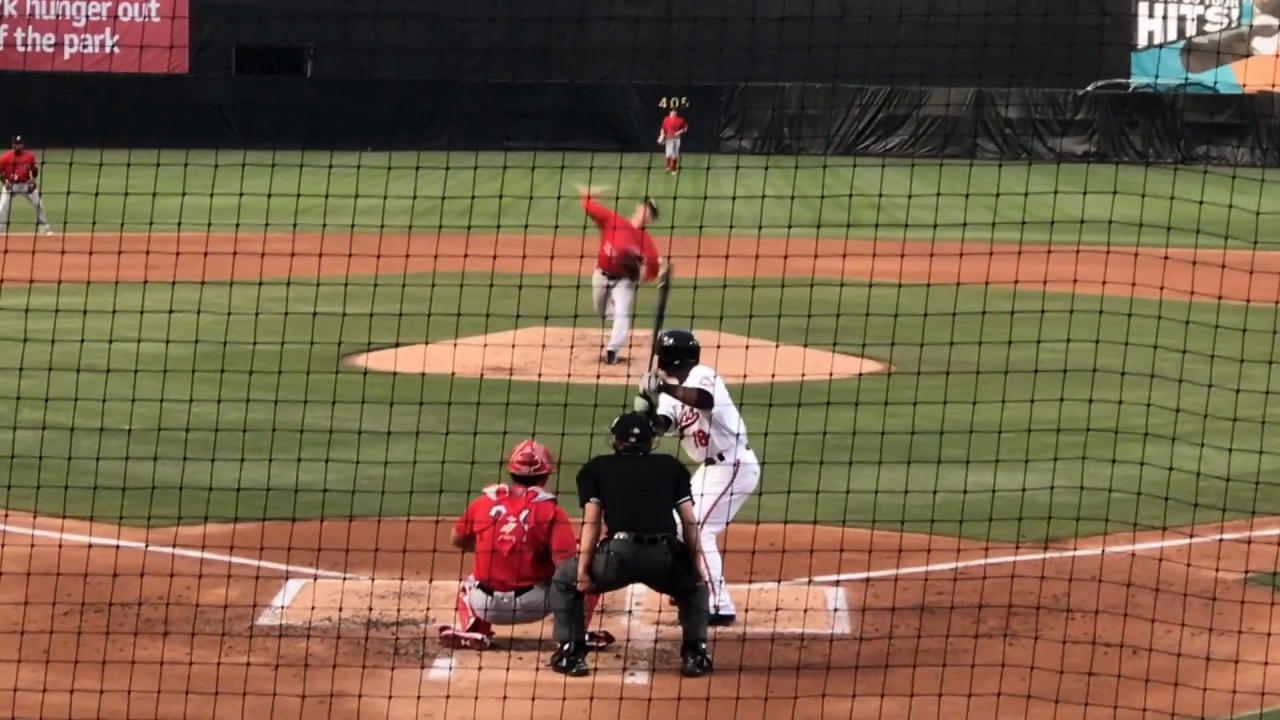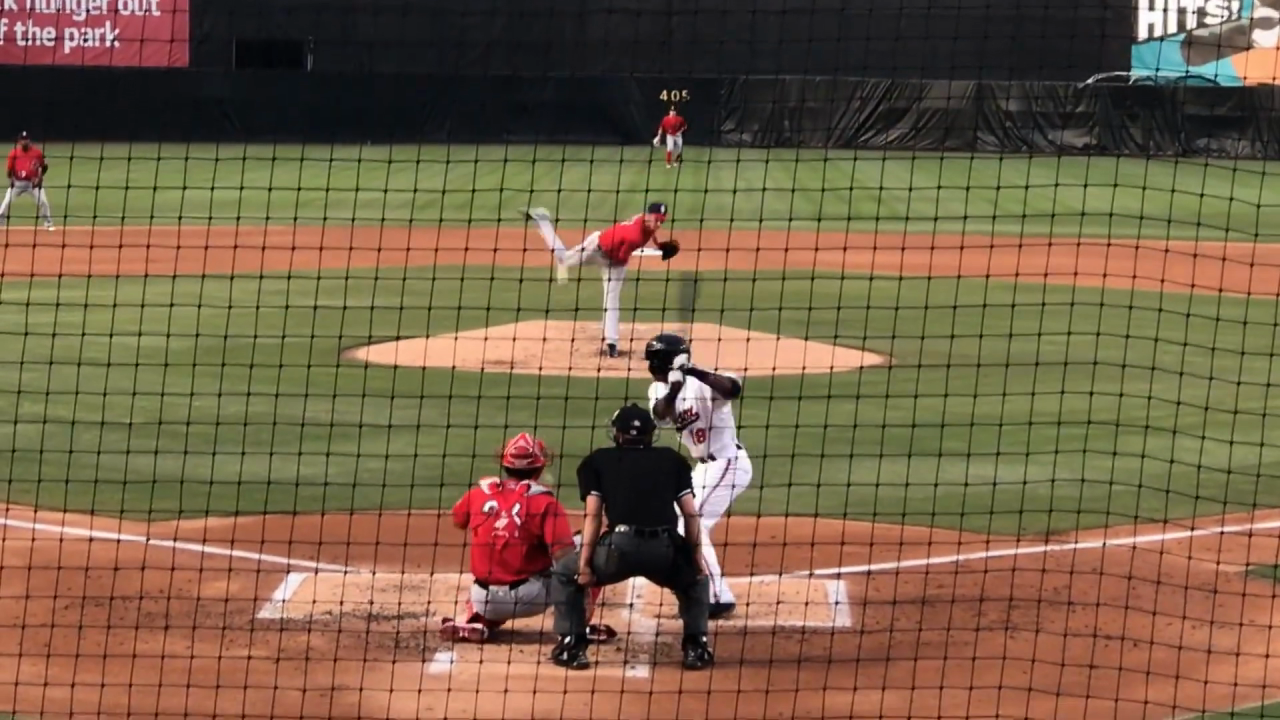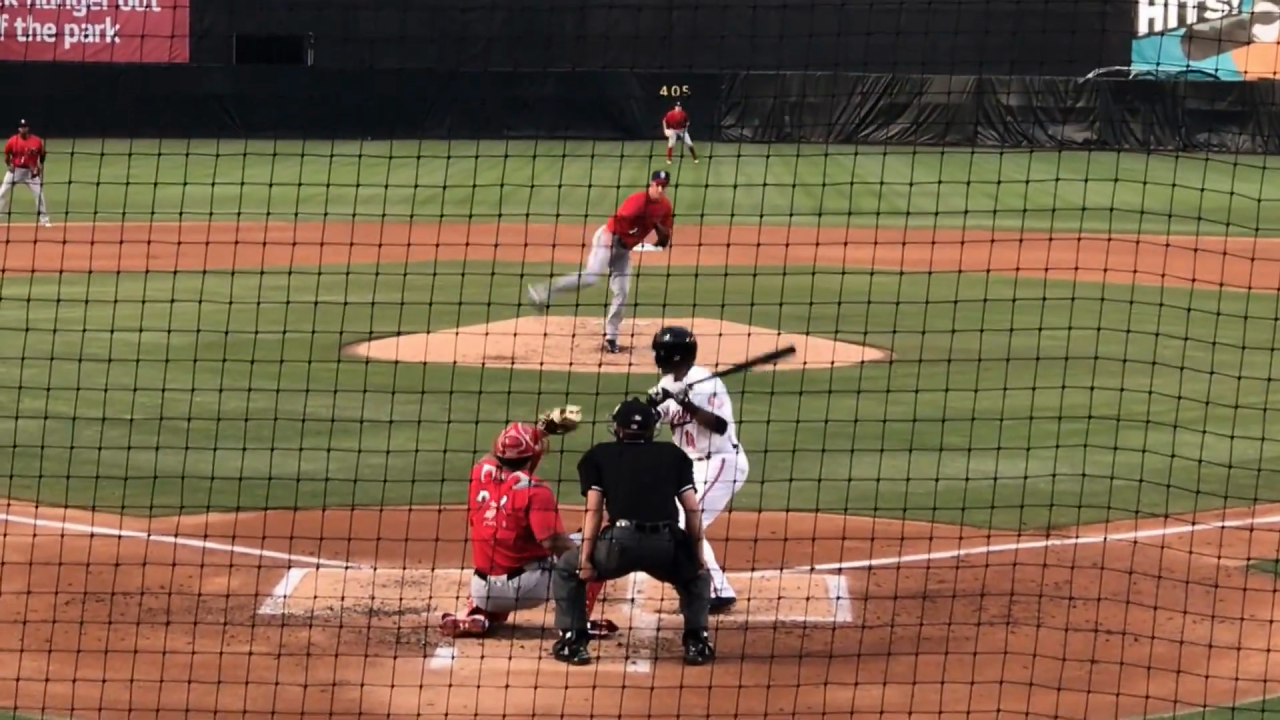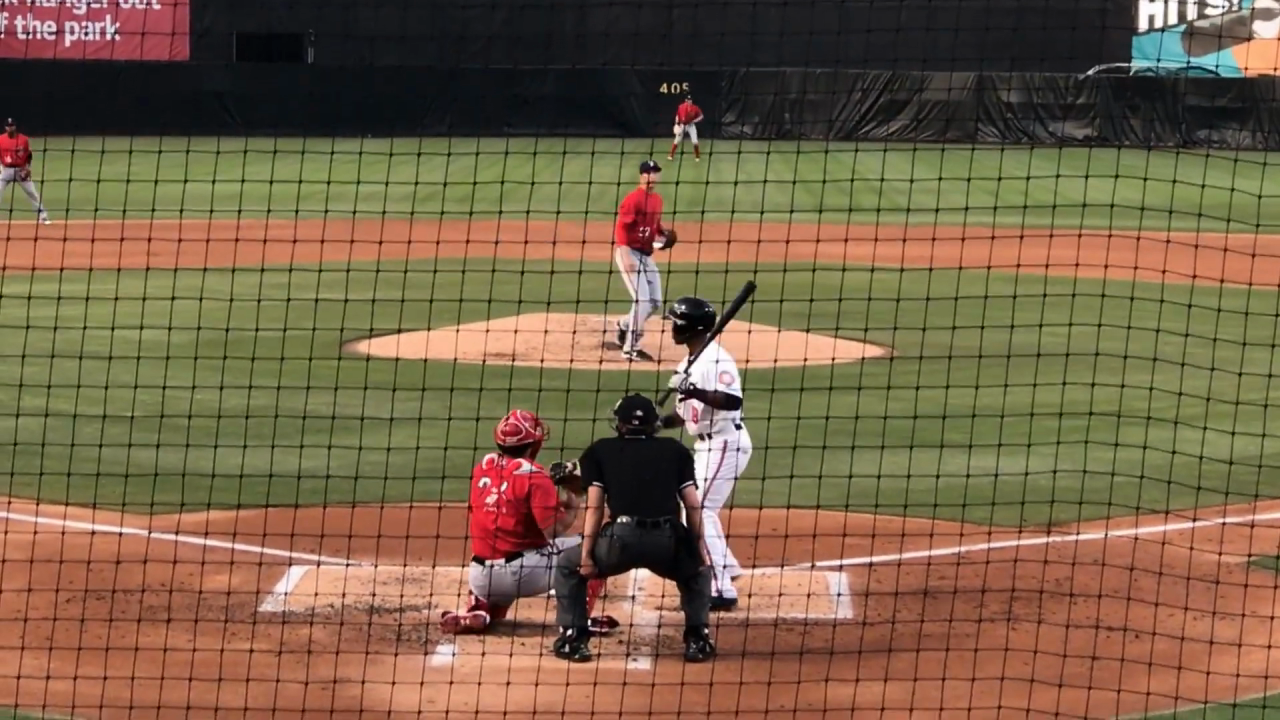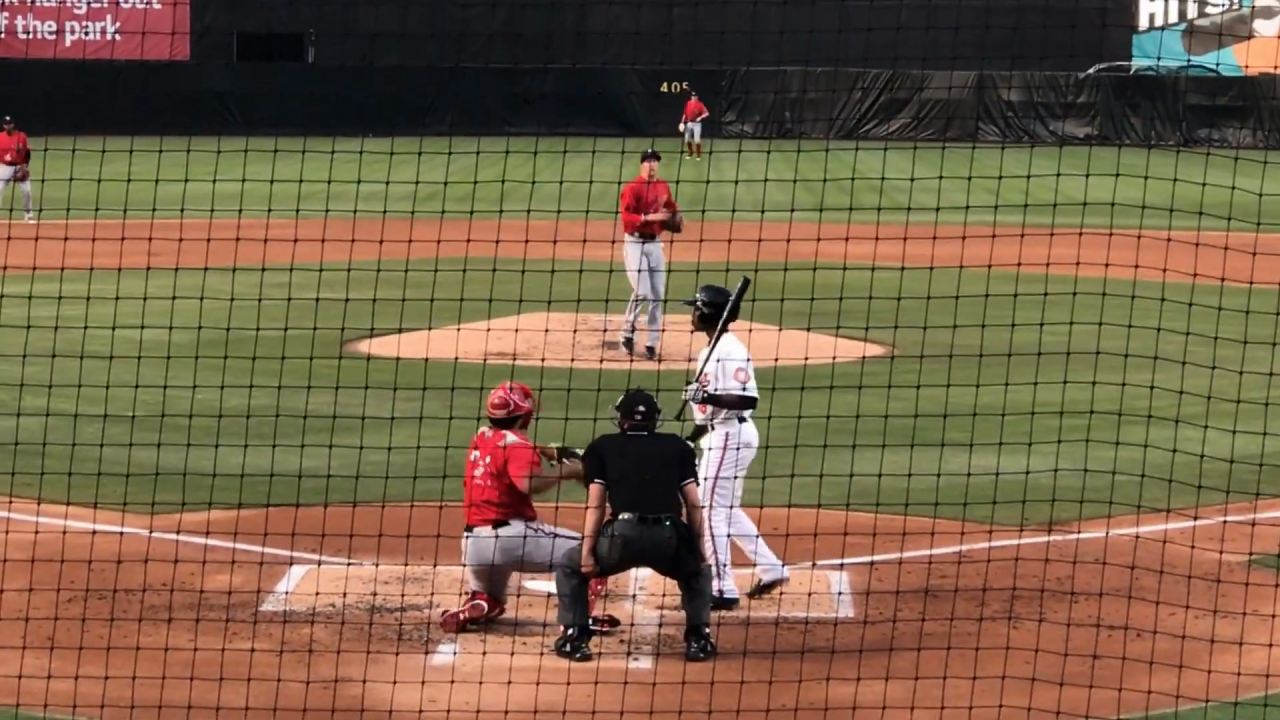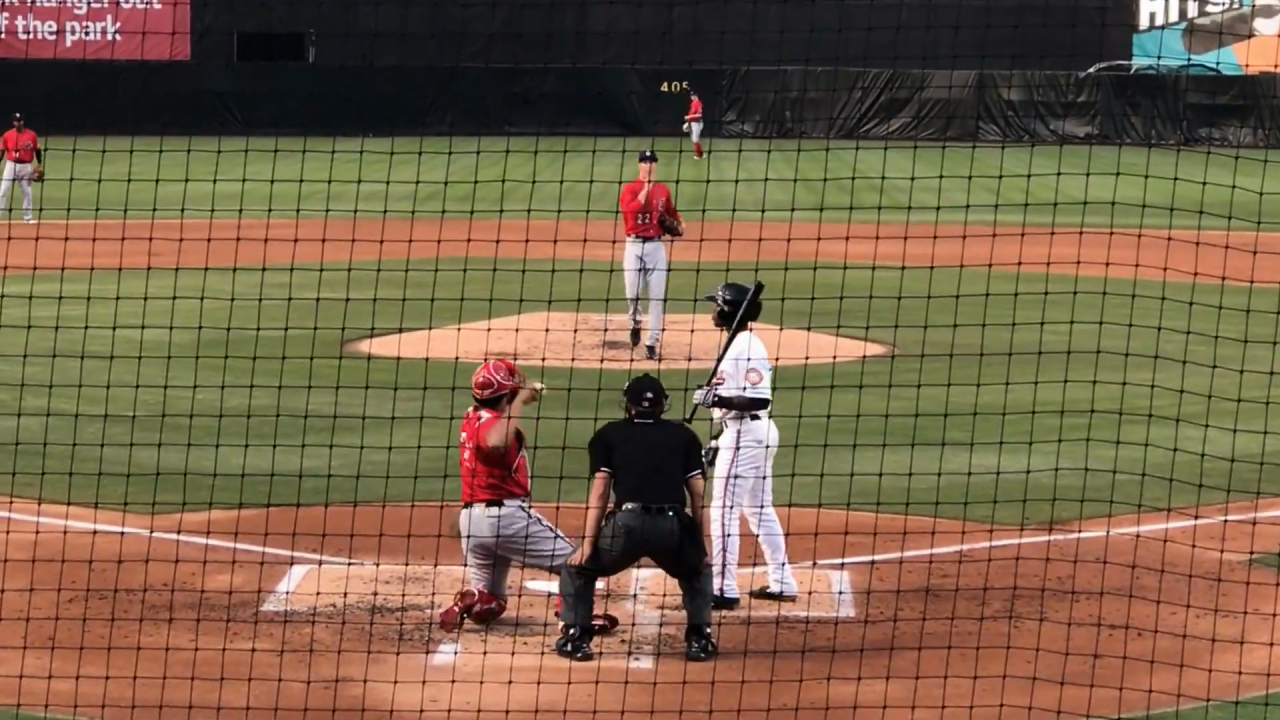
dt=0.3s
person 1, frame 1
left shoulder: (702, 376)
right shoulder: (674, 389)
left elbow: (705, 401)
right elbow: (663, 424)
left wrist: (663, 387)
right wrist: (647, 408)
left hip: (735, 466)
right hip: (711, 467)
left knee: (700, 531)
left ankle: (720, 607)
person 1, frame 2
left shoulder: (701, 381)
right shoulder: (659, 388)
left elbow: (734, 389)
right elbow: (661, 414)
left wrist: (696, 371)
right wrist: (673, 386)
left hip: (728, 465)
right hip: (704, 466)
left ankle: (718, 597)
person 1, frame 3
left shoulder: (706, 383)
right shoulder: (668, 385)
left elbow: (720, 426)
left wrist: (686, 403)
right wrist: (654, 400)
left hip: (724, 464)
right hip: (702, 465)
left ankle: (719, 592)
person 1, frame 4
left shoulder: (716, 358)
right shoulder: (690, 361)
left elbow: (733, 401)
right elbow: (686, 411)
left wrist: (693, 391)
right wrist: (663, 423)
left hip: (726, 444)
right hip: (709, 445)
left knee: (701, 514)
right knee: (701, 511)
left ankle: (722, 591)
right ankle: (724, 566)
person 1, frame 5
left shoulder: (730, 350)
right shoulder: (712, 351)
left elbow: (748, 400)
left wrist: (707, 396)
right wrist: (690, 439)
left hip: (730, 437)
right hip: (721, 437)
left knee: (712, 512)
right knee: (725, 510)
left ankle: (723, 591)
right ankle: (771, 569)
person 1, frame 6
left shoulder: (746, 348)
right shoulder: (740, 345)
left elbow: (760, 400)
left wrist: (717, 400)
right wrist: (719, 439)
left hip: (745, 434)
right hip: (756, 432)
left knee: (724, 510)
right knee: (759, 509)
left ankle: (724, 589)
right ankle: (782, 582)
person 2, frame 1
left shoulder: (597, 467)
right shoulder: (671, 466)
left elbow: (592, 522)
right elbow: (689, 521)
left wrist: (582, 571)
right wrist: (694, 567)
left hip: (619, 554)
right hip: (664, 557)
left knee: (564, 580)
right knee: (695, 586)
left ankle: (571, 652)
right ankle: (695, 653)
person 2, frame 2
left shoulder: (598, 460)
right shoulder: (673, 459)
left elbow: (593, 515)
right elbow: (691, 514)
left wrist: (584, 565)
right wrist: (694, 560)
left hip: (620, 547)
right hip: (665, 550)
left knee: (565, 573)
right knee: (695, 580)
left ankle: (572, 646)
right ankle: (696, 646)
person 2, frame 3
left shoulder: (599, 455)
right shoulder: (673, 454)
left elbow: (594, 510)
right elbow: (692, 510)
left wrist: (585, 559)
right wrist: (696, 556)
left hip: (621, 542)
right hip: (666, 545)
left knee: (567, 568)
right knee: (696, 575)
left ankle: (573, 641)
right ankle: (697, 642)
person 2, frame 4
left shoulder: (600, 450)
right shoulder: (675, 449)
left elbow: (595, 505)
right elbow: (693, 505)
left wrist: (586, 555)
right wrist: (696, 552)
left hip: (622, 537)
right hip: (667, 540)
left knee: (568, 565)
right knee: (697, 571)
left ankle: (574, 638)
right ankle: (698, 639)
person 2, frame 5
left shoulder: (602, 447)
right shoulder: (677, 446)
left elbow: (596, 503)
right elbow: (693, 504)
left wrist: (587, 553)
right wrist: (696, 550)
left hip: (623, 535)
right hip: (669, 538)
left knee: (570, 565)
right knee: (698, 570)
left ankle: (575, 637)
right ankle: (698, 638)
person 2, frame 6
left shoulder: (609, 434)
right shoulder: (684, 435)
left elbow: (600, 490)
right elbow: (698, 495)
left wrist: (588, 542)
right wrist: (699, 542)
left hip: (628, 524)
right hip: (672, 526)
left knee: (576, 567)
right knee: (697, 570)
left ankle: (577, 638)
right ankle: (699, 638)
person 3, frame 1
left shoulder: (483, 502)
right shoulder: (550, 511)
left elbow: (457, 539)
left hip: (485, 605)
right hip: (532, 603)
left knee: (470, 584)
left ankle: (473, 631)
person 3, frame 2
left shoulder: (479, 492)
right shoulder: (542, 501)
left elbow: (457, 519)
right elbow: (563, 553)
left hip: (483, 599)
right hip: (527, 597)
left ankle: (476, 623)
person 3, frame 3
left shoulder: (480, 474)
right shoulder: (534, 490)
left elbow: (497, 456)
right elbow: (552, 542)
left wrist: (542, 429)
left hip: (483, 590)
right hip: (526, 586)
left ankle: (475, 617)
person 3, frame 4
left shoulder: (484, 465)
right shoulder: (533, 476)
right elbow: (552, 529)
right wrist: (572, 510)
left hip: (480, 575)
right hip: (522, 570)
left knee: (494, 605)
left ankle: (477, 613)
person 3, frame 5
left shoulder: (481, 437)
right shoulder: (516, 445)
right elbow: (529, 485)
left wrist: (544, 452)
right wrist: (567, 470)
left hip: (473, 543)
right hip: (510, 536)
left knee: (489, 604)
left ankle: (473, 609)
person 3, frame 6
left shoulder: (472, 418)
right shoulder: (492, 421)
right elbow: (494, 445)
right wrist: (520, 401)
left hip: (471, 519)
right hip: (508, 514)
left knee: (488, 606)
right knee: (573, 561)
left ankle: (468, 602)
person 4, frame 1
left shoulder: (646, 241)
right shoulder: (613, 220)
left elbow: (652, 272)
right elbow: (588, 207)
left hip: (624, 280)
right hip: (602, 275)
left knee: (622, 313)
right knee: (601, 310)
person 4, frame 2
left shoulder: (648, 220)
right shoulder: (635, 234)
right elbow: (621, 259)
left wrist: (657, 242)
left hip: (613, 257)
right hip: (599, 245)
left knee: (612, 301)
right knee: (563, 259)
left ankle: (611, 343)
right ankle: (542, 219)
person 4, frame 3
left shoulder: (666, 206)
right shoulder: (637, 201)
left elbow: (666, 227)
right elbow: (617, 219)
left wrist: (664, 236)
right wrist: (607, 236)
left hip: (624, 248)
right hip: (610, 237)
left knee: (620, 295)
right knee: (590, 277)
left ankle: (611, 337)
right ankle: (544, 294)
person 4, frame 4
left shoulder: (657, 199)
right shoulder: (632, 200)
right elbow: (621, 230)
left wrist: (664, 234)
right wrist: (625, 256)
left hip: (647, 255)
right hip: (629, 253)
left knee: (656, 302)
right knee: (643, 301)
left ankle: (624, 325)
right ankle: (631, 348)
person 4, frame 5
left shoulder: (663, 187)
right shoulder: (632, 188)
left elbow: (670, 206)
right elbow: (625, 217)
left wrist: (675, 217)
right wrist: (650, 218)
left hip: (654, 244)
right hip: (634, 242)
left knee: (657, 295)
right knee: (641, 291)
left ankle: (651, 344)
right ankle: (627, 334)
person 4, frame 6
left shoulder: (663, 189)
right shoulder: (630, 188)
left elbow: (671, 210)
right elbow: (630, 210)
left wrist: (679, 222)
right wrist: (646, 190)
left hip: (656, 245)
right hip: (634, 245)
left knee: (657, 296)
right knee: (632, 293)
left ankle: (652, 343)
right ankle: (635, 324)
